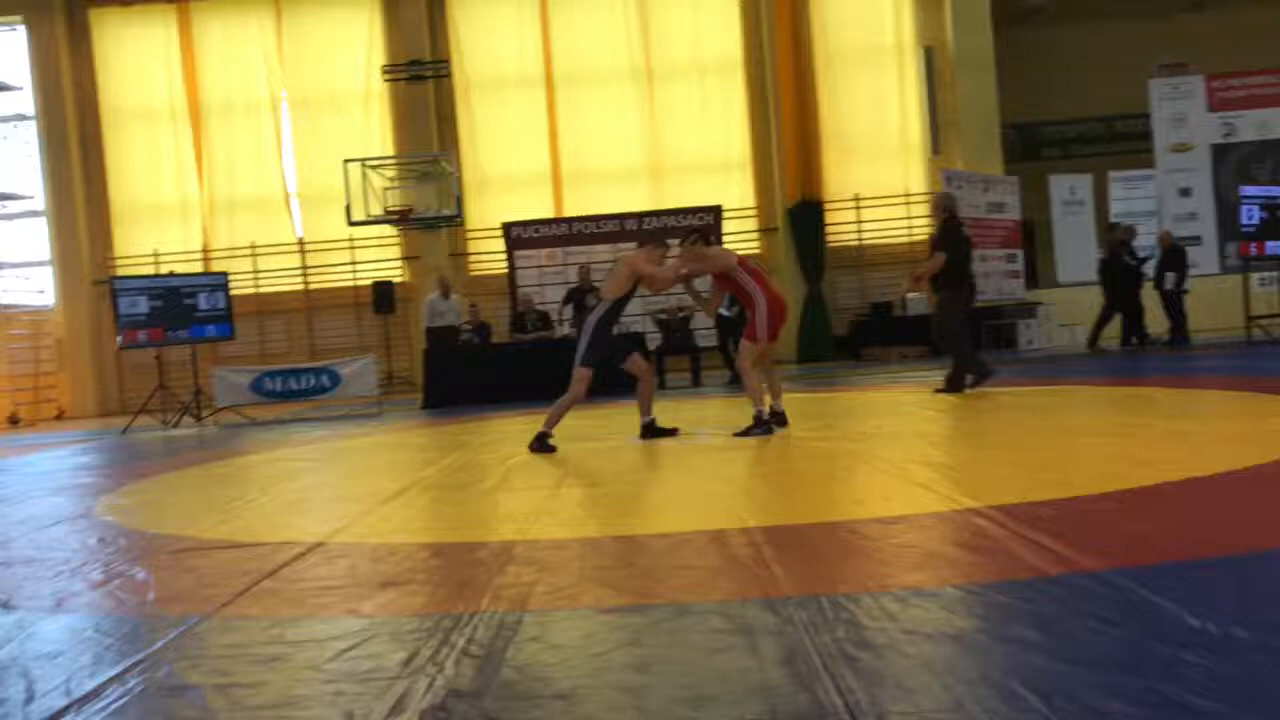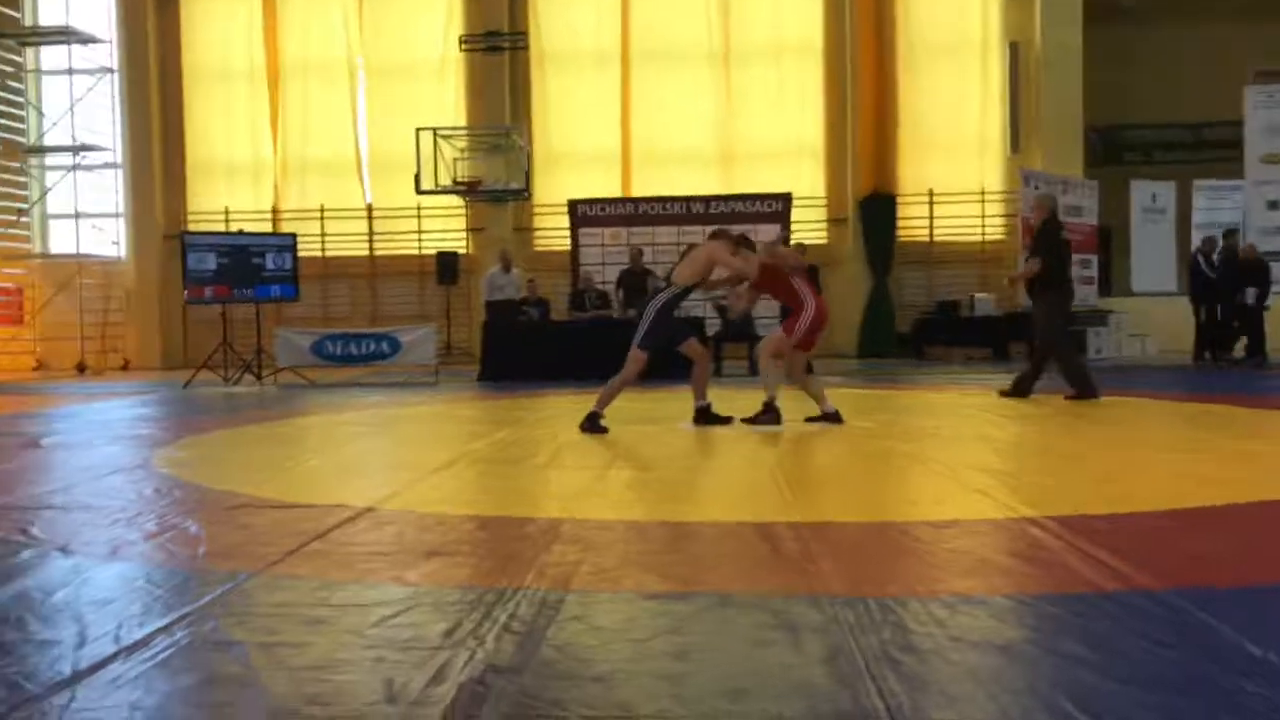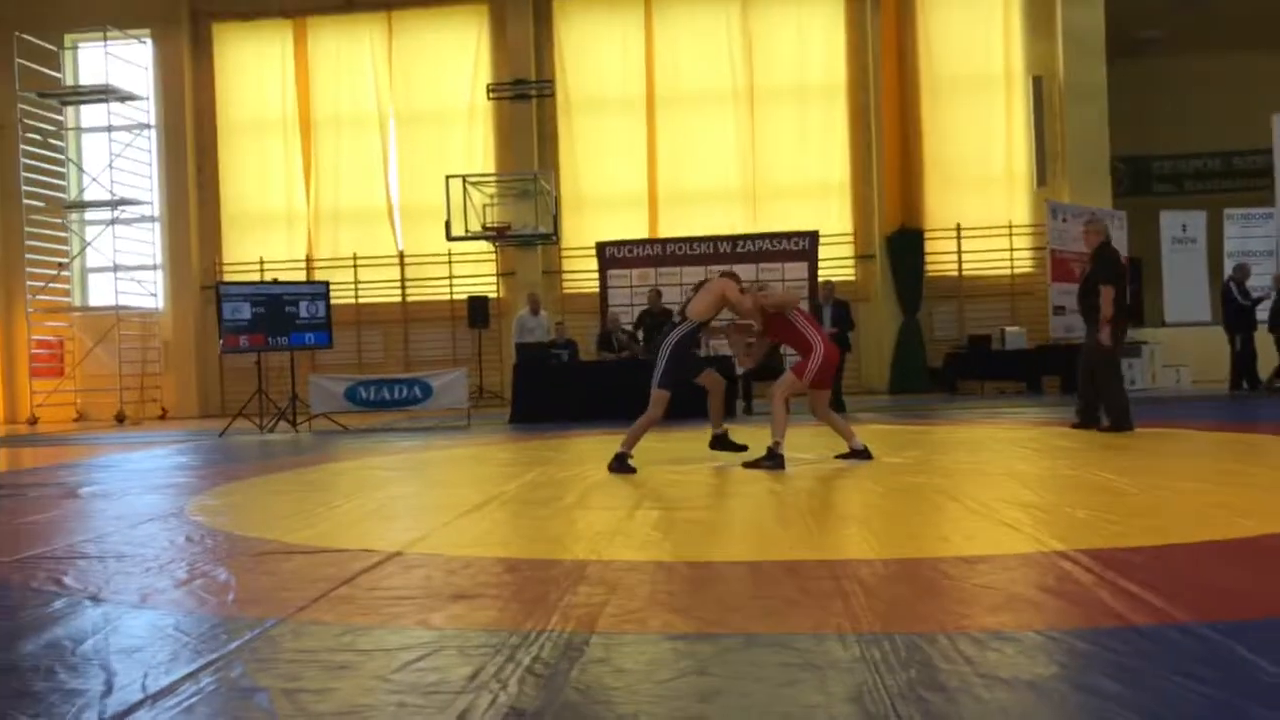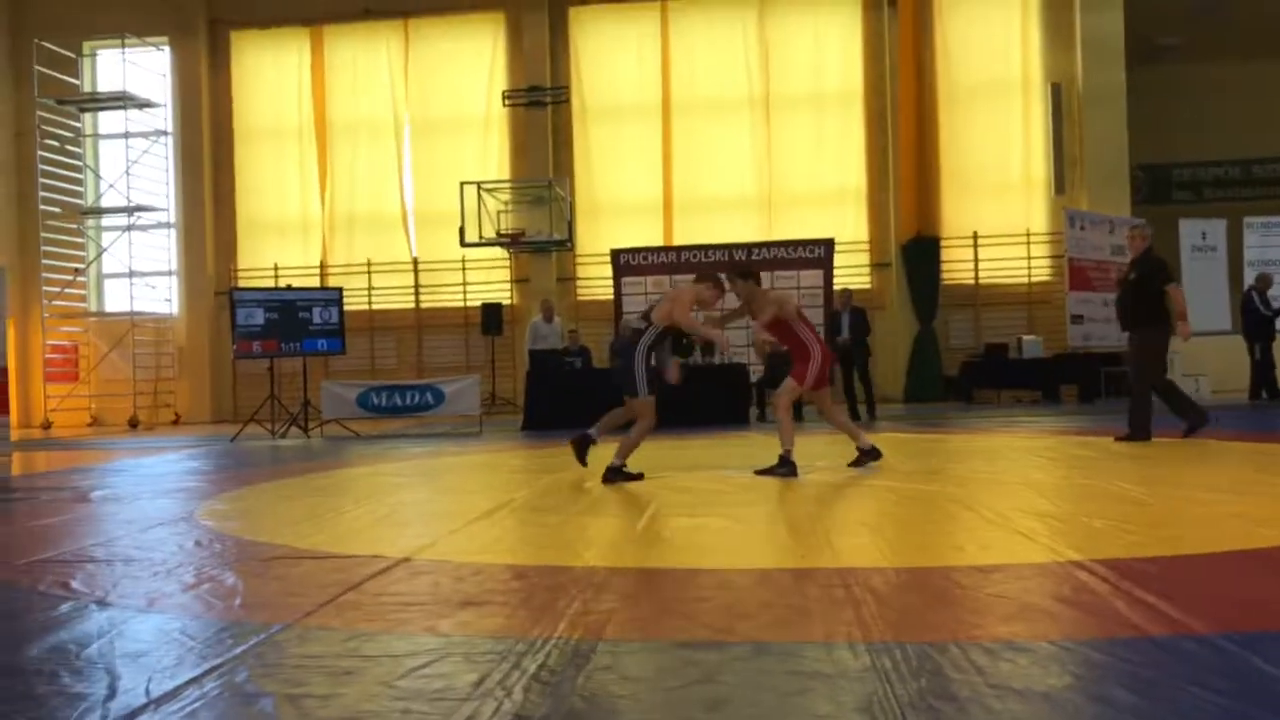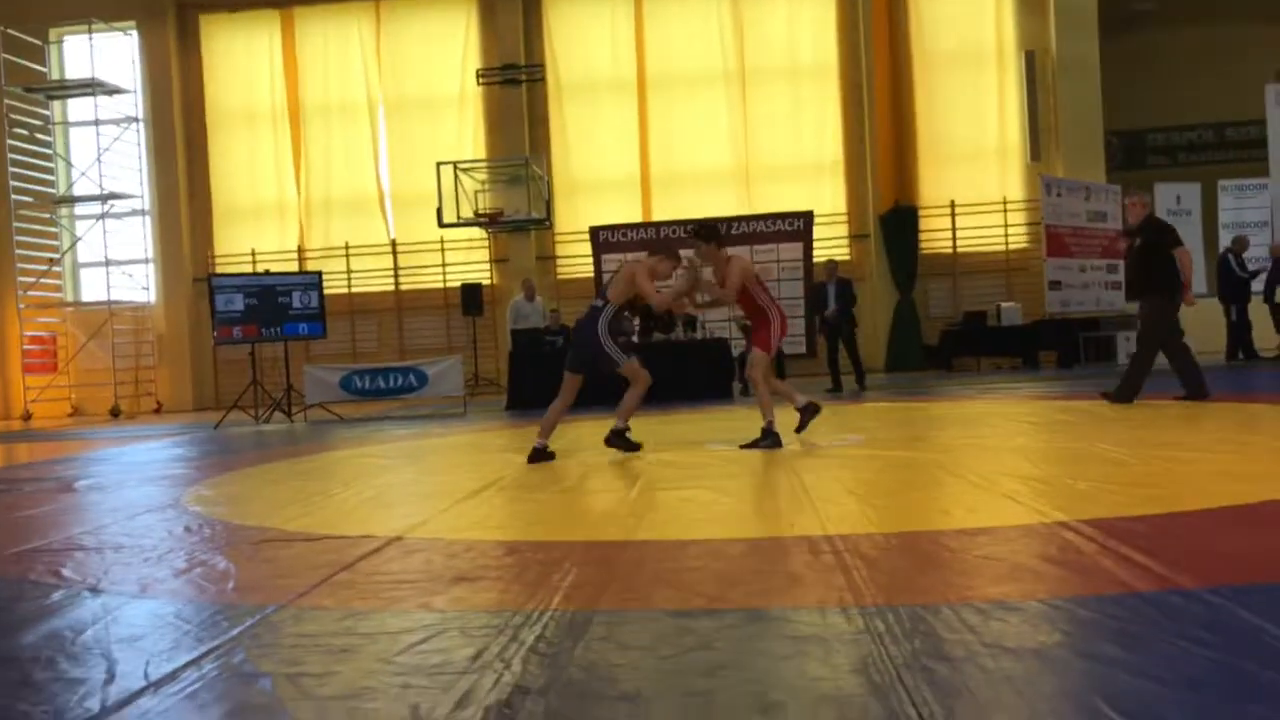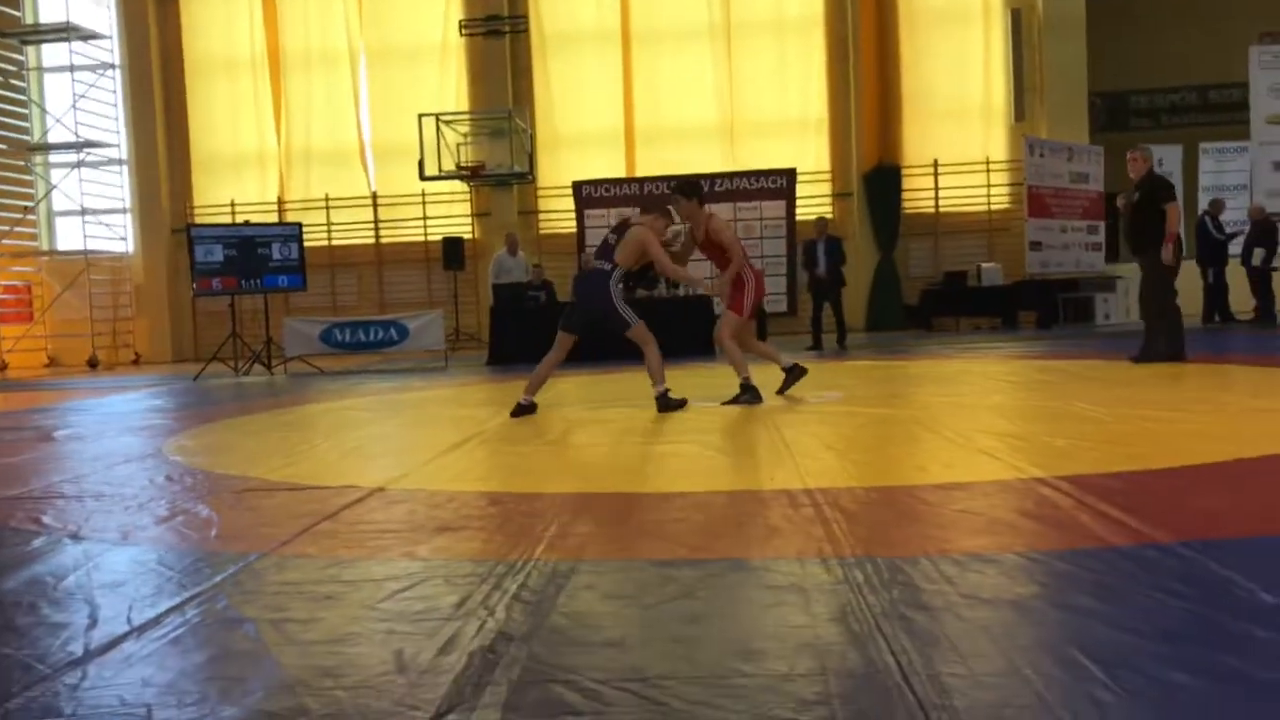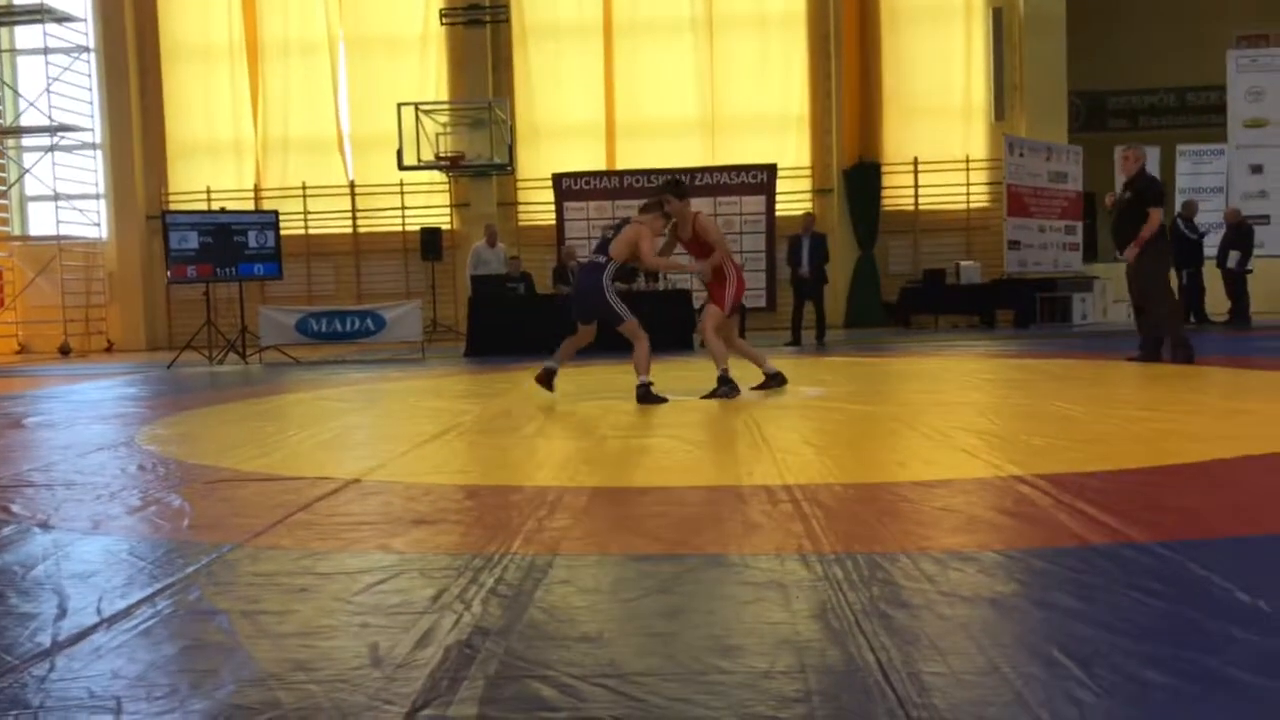
dt=0.3s
person 1, frame 1
left shoulder: (946, 230)
right shoulder: (959, 229)
left elbow: (939, 261)
left wrist: (919, 275)
right wrist: (926, 274)
left hip: (951, 291)
right hip: (962, 288)
left knee: (947, 335)
right knee: (956, 335)
left ankle: (979, 369)
right ankle: (955, 381)
person 1, frame 2
left shoulder: (1045, 233)
right shoulder: (1058, 232)
left elbow: (1035, 266)
left wrist: (1015, 277)
left hip: (1050, 296)
right hip: (1059, 293)
left knee: (1057, 343)
right knee: (1042, 343)
left ankle: (1085, 387)
right ankle: (1022, 386)
person 1, frame 3
left shoulder: (1106, 258)
right shoulder: (1101, 257)
left elbow: (1107, 292)
left wrist: (1105, 326)
left hip: (1106, 324)
right hip: (1100, 324)
left knee: (1107, 372)
right knee: (1087, 369)
left ankle: (1120, 420)
right ankle: (1088, 417)
person 1, frame 4
left shoulder: (1153, 264)
right shoulder: (1136, 265)
left elbow: (1173, 291)
left wrist: (1181, 320)
right wrist: (1120, 284)
left hip: (1151, 331)
right hip: (1141, 332)
left knee: (1140, 381)
right knee: (1155, 380)
left ankle: (1139, 430)
right ankle: (1195, 416)
person 1, frame 5
left shoulder: (1159, 229)
right shoulder: (1136, 233)
left elbow: (1183, 255)
left wrist: (1186, 288)
right wrist: (1126, 253)
left hip: (1161, 296)
right hip: (1151, 297)
left knee: (1146, 344)
right knee: (1172, 343)
left ankle: (1126, 392)
right ankle: (1196, 388)
person 1, frame 6
left shoulder: (1157, 184)
right shoulder: (1139, 188)
left elbow: (1173, 211)
left wrist: (1169, 243)
right wrist: (1124, 208)
left hip: (1159, 252)
right hip: (1148, 253)
left knee: (1151, 301)
right knee: (1163, 303)
left ankle: (1153, 350)
right ankle: (1174, 350)
person 1, frame 7
left shoulder: (1149, 184)
right shoulder: (1126, 188)
left elbow: (1156, 217)
left wrist: (1136, 244)
right wrist: (1111, 207)
left hip: (1152, 252)
right hip: (1135, 254)
left knee: (1161, 300)
right knee: (1141, 304)
left ankle: (1181, 349)
right ankle: (1150, 350)
person 2, frame 1
left shoulder: (638, 267)
right shoulder: (630, 262)
left elbow: (658, 287)
right elbow: (664, 275)
left hip: (606, 332)
right hip: (593, 330)
left knee: (646, 372)
right knee: (578, 391)
left ankle: (648, 426)
right ankle: (541, 436)
person 2, frame 2
left shoulder: (703, 254)
right shoulder: (712, 251)
left elbow: (703, 285)
right elbow: (744, 269)
left wrist: (730, 280)
left hip: (667, 314)
right hip: (655, 312)
left knee: (702, 356)
right knee: (631, 371)
left ankle: (702, 411)
right ankle: (592, 416)
person 2, frame 3
left shoulder: (709, 288)
right shoulder: (727, 283)
right elbow: (745, 308)
left hip: (681, 348)
right hip: (670, 347)
left knee: (717, 384)
right knee: (655, 411)
left ankle: (719, 437)
right ankle: (620, 457)
person 2, frame 4
left shoulder: (679, 297)
right shoulder: (688, 293)
right elbow: (679, 318)
right wrist: (710, 333)
left hip: (629, 348)
right hip: (636, 352)
left knee: (633, 409)
right knee: (647, 419)
left ankle: (588, 437)
right ankle: (615, 468)
person 2, frame 5
left shoulder: (634, 271)
right shoulder: (638, 269)
left elbow: (658, 303)
right elbow: (658, 304)
left wrist: (683, 289)
right wrist: (687, 284)
left hip: (583, 330)
right hip: (599, 330)
left knee: (565, 396)
right knee: (641, 379)
left ankle: (539, 448)
right ankle: (617, 431)
person 2, frame 6
left shoulder: (623, 227)
right shoulder: (644, 233)
right elbow: (669, 269)
right wrist: (700, 283)
left hip: (583, 290)
right hip: (605, 292)
left knee: (557, 352)
right knee: (649, 343)
left ankle: (525, 402)
right ankle: (662, 396)
person 2, frame 7
left shoulder: (622, 226)
right shoulder: (642, 230)
right elbow: (652, 262)
right wrist: (688, 267)
left hip: (582, 283)
right hip: (599, 285)
left knee: (584, 336)
right knee: (640, 338)
left ankle: (550, 368)
right ankle: (643, 388)
person 3, frame 1
left shoulder: (714, 255)
right shoulder: (719, 277)
right elbow: (710, 310)
right wrist: (689, 287)
left hip: (765, 308)
right hip: (774, 307)
left knee: (744, 364)
right knee: (764, 362)
left ankle: (762, 421)
right ankle: (777, 413)
person 3, frame 2
left shoulder: (770, 258)
right shoulder: (755, 282)
left elbow: (799, 263)
right elbow: (738, 311)
left wrist: (772, 254)
left hip: (810, 310)
right hip: (808, 313)
left knee: (764, 350)
right knee: (793, 372)
left ankle: (770, 408)
right ankle: (830, 412)
person 3, frame 3
left shoulder: (766, 302)
right shoulder: (765, 330)
left elbow: (794, 300)
right elbow: (748, 362)
left wrist: (761, 297)
left hip: (819, 352)
right hip: (823, 355)
left knee: (777, 393)
right knee: (820, 410)
left ankle: (776, 454)
right ankle: (859, 449)
person 3, frame 4
left shoulder: (772, 299)
right shoulder: (751, 307)
right elbow: (724, 319)
left hip: (814, 355)
right hip: (808, 357)
left knee: (781, 401)
right knee: (826, 409)
left ankle: (787, 462)
right ankle: (868, 448)
person 3, frame 5
left shoulder: (735, 265)
right shoulder: (718, 268)
left elbow: (729, 298)
right elbow: (724, 298)
left wrist: (703, 284)
right wrist: (698, 305)
left hip: (771, 321)
right hip: (762, 323)
left knee: (755, 374)
right knee: (762, 377)
left ankle: (770, 434)
right ankle: (805, 405)
person 3, frame 6
left shoulder: (714, 224)
right shoulder: (693, 231)
left elbow: (738, 253)
right elbow: (680, 259)
left wrist: (725, 279)
left hip: (747, 283)
right hip: (740, 285)
left knee: (722, 334)
right knee: (745, 340)
left ankle: (749, 389)
right ankle: (791, 368)
person 3, frame 7
left shoulder: (701, 221)
right shoulder: (675, 229)
left elbow: (722, 248)
right elbow: (661, 255)
left wrist: (707, 264)
left hip: (730, 280)
right hip: (718, 282)
left knee: (706, 327)
right knee: (730, 338)
left ankle: (725, 381)
right ankle: (773, 374)
